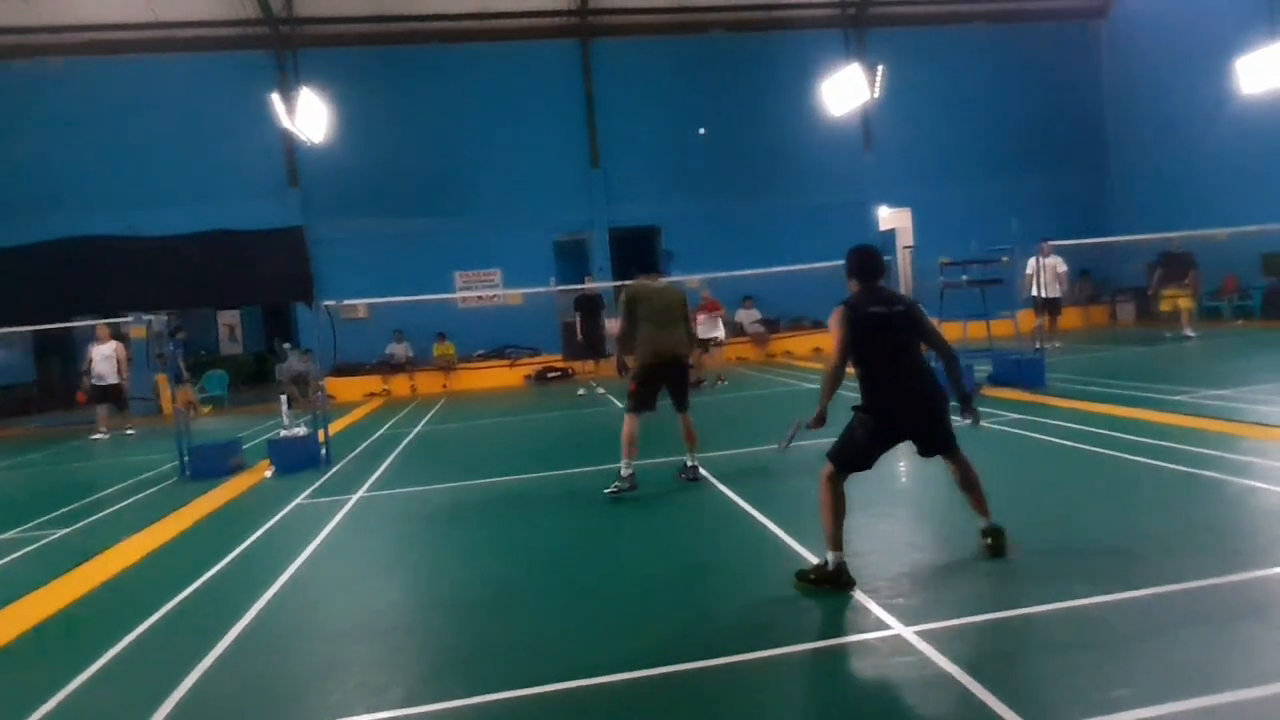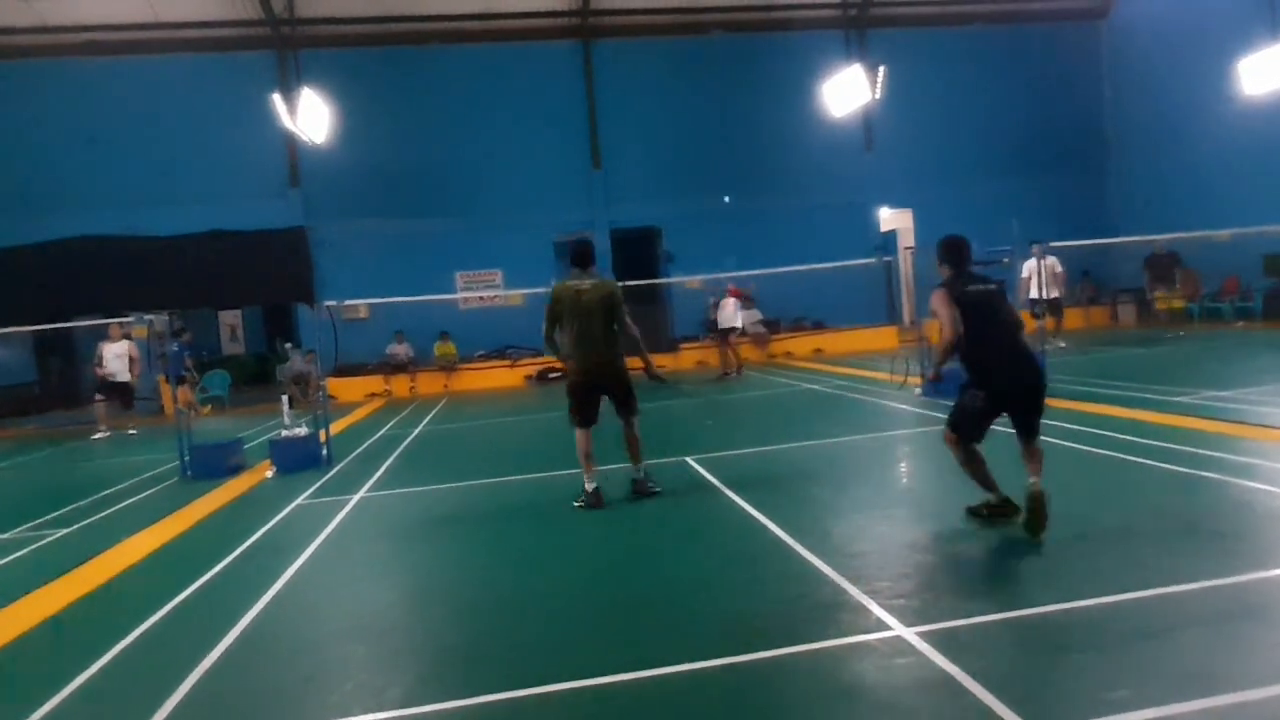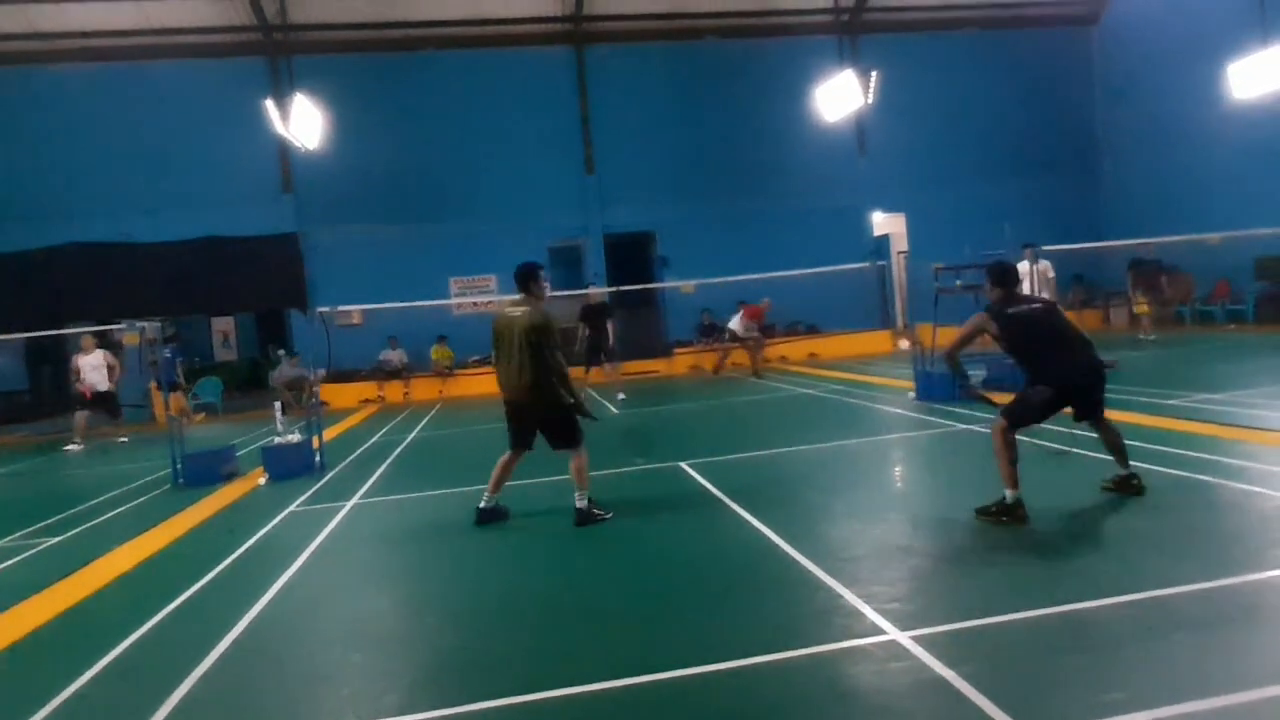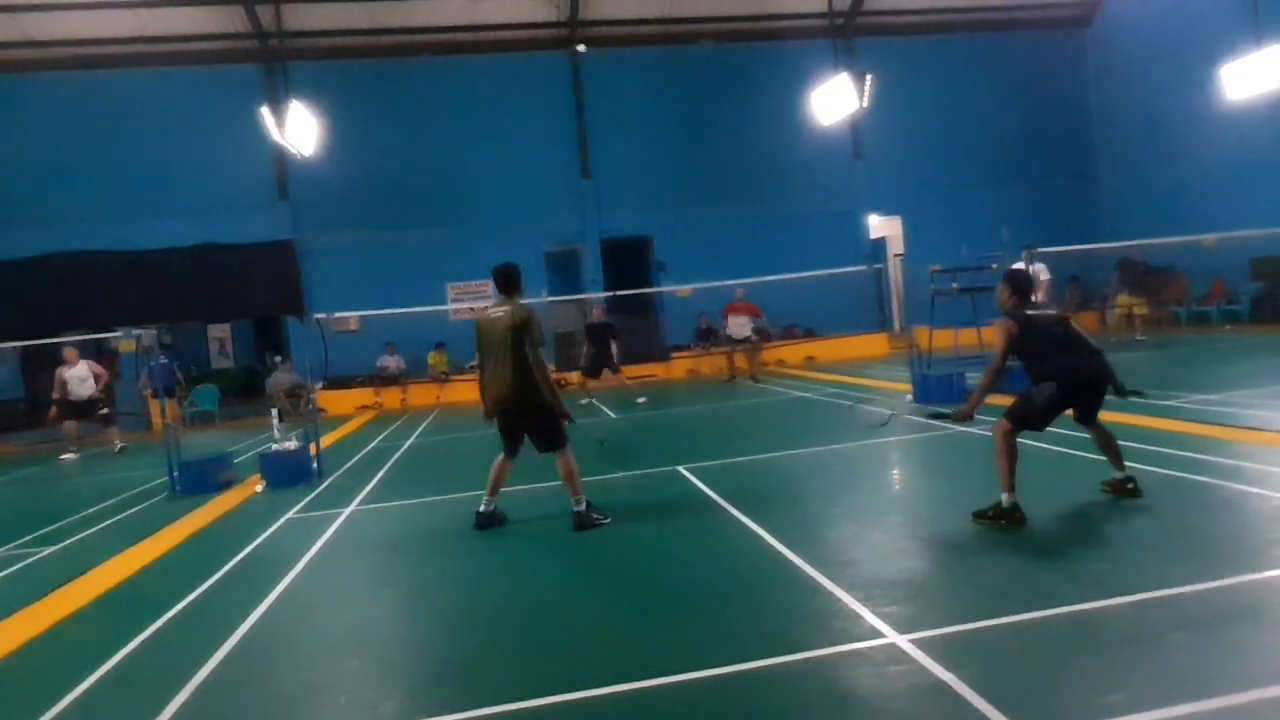
dt=0.5s
person 1, frame 1
left shoulder: (845, 313)
right shoulder: (907, 306)
left elbow: (837, 366)
right elbow: (946, 352)
left wrist: (821, 409)
right wrist: (964, 396)
left hip: (880, 409)
right hip: (926, 402)
left knee: (831, 476)
right knee: (954, 457)
left ankle: (833, 566)
right ankle: (989, 528)
person 1, frame 2
left shoulder: (943, 293)
right shoulder: (992, 287)
left elbow: (953, 335)
left wrist: (936, 368)
left hip: (989, 379)
right hip: (1028, 371)
left knee: (955, 438)
right knee: (1028, 439)
left ankle: (998, 502)
right ankle: (1034, 491)
person 1, frame 3
left shoulder: (988, 317)
right shoulder: (1046, 305)
left elbow: (951, 351)
right elbow: (1081, 340)
left wrist: (958, 371)
right wrist: (1091, 363)
left hip: (1052, 381)
right hip: (1089, 371)
left knee: (1001, 428)
right knee: (1097, 421)
left ankle: (1011, 503)
right ankle: (1128, 477)
person 1, frame 4
left shoulder: (1008, 322)
right shoulder: (1055, 316)
left elbow: (996, 369)
right elbow: (1093, 351)
left wrist: (970, 407)
right wrist: (1115, 384)
left hip: (1059, 379)
right hip: (1094, 374)
left knee: (1003, 430)
right knee: (1090, 422)
left ankle: (1008, 506)
right ankle: (1123, 479)
person 2, frame 1
left shoulder: (631, 291)
right shoulder: (676, 292)
left elbow: (622, 331)
right elbow: (689, 331)
right wrist: (687, 353)
left hip: (648, 358)
right hip: (678, 357)
left knee: (632, 414)
right knee: (683, 412)
left ankle: (626, 474)
right ankle: (691, 464)
person 2, frame 2
left shoulder: (559, 292)
right shoulder: (609, 288)
left elbow: (548, 334)
right elbow: (628, 328)
left wrist: (562, 357)
right wrist: (647, 362)
left hip: (579, 368)
right hip: (612, 365)
left knee: (582, 429)
right knee: (629, 420)
left ankle: (591, 489)
right ankle: (639, 478)
person 2, frame 3
left shoulder: (500, 317)
right shoulder: (540, 316)
left elbow: (496, 361)
right elbow: (556, 363)
right wrist: (576, 398)
left hip: (513, 397)
right hip: (544, 395)
left knee: (515, 451)
right knee: (576, 446)
left ankle: (486, 505)
right ankle: (583, 506)
person 2, frame 4
left shoulder: (483, 319)
right shoulder: (523, 314)
left elbow: (481, 364)
right elbow: (536, 361)
left wrist: (486, 401)
right wrist: (557, 400)
left hip: (500, 398)
right hip: (528, 396)
left knee: (508, 453)
right knee: (562, 449)
left ankle: (485, 510)
right ankle: (581, 510)
